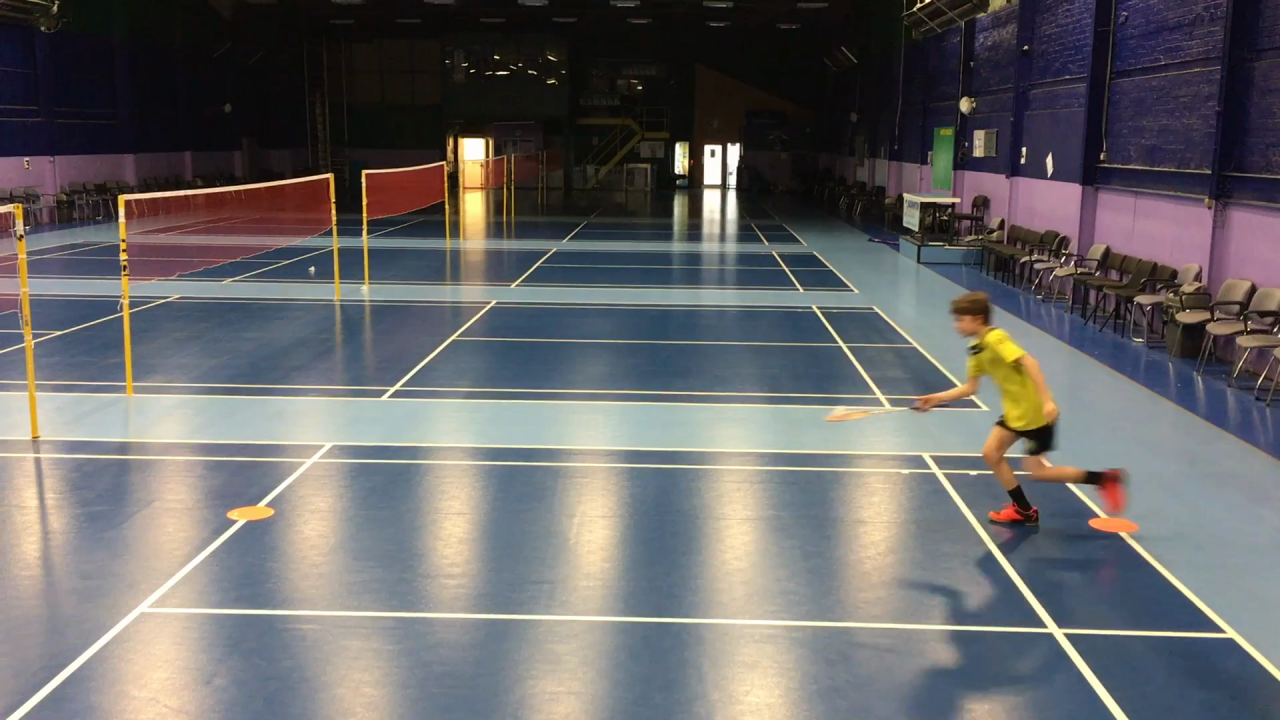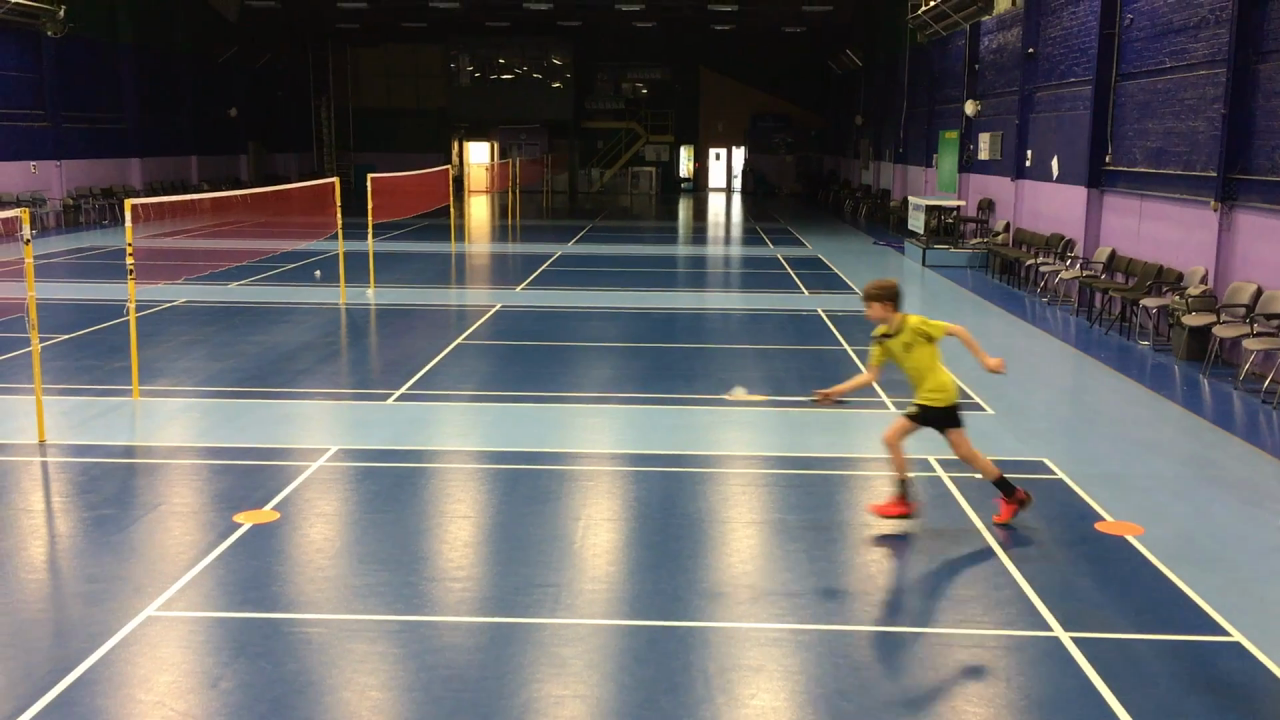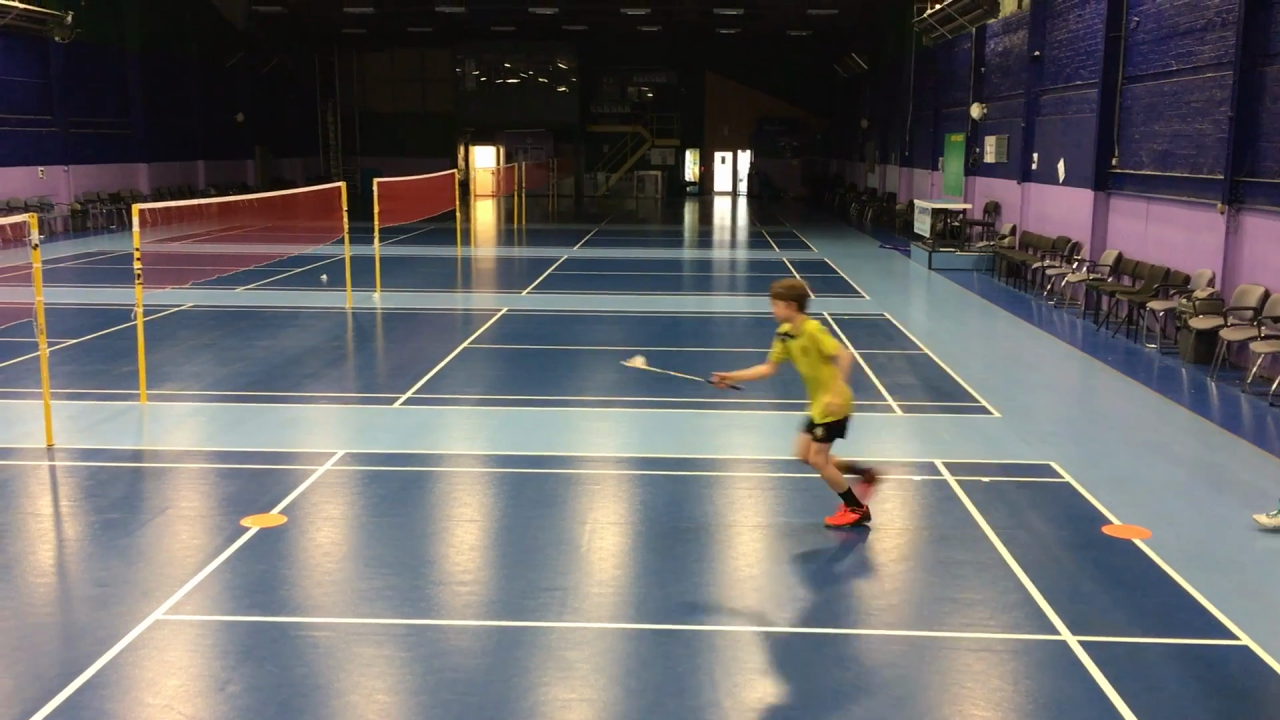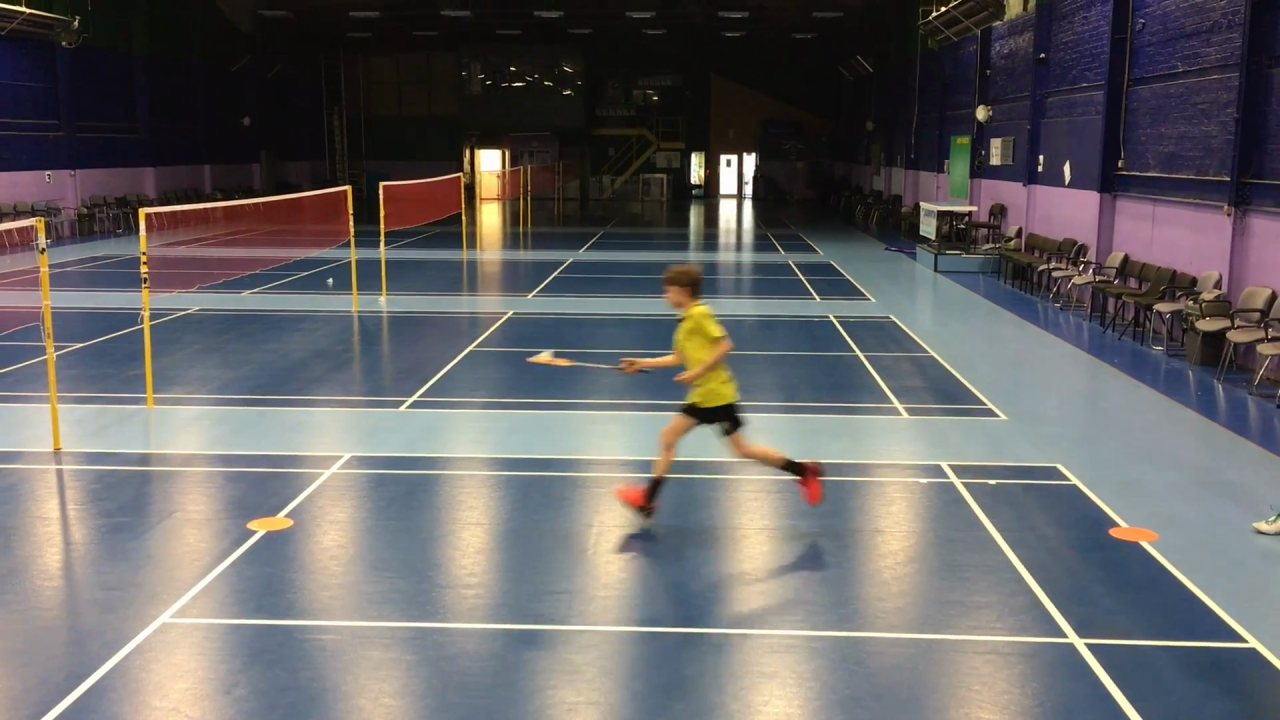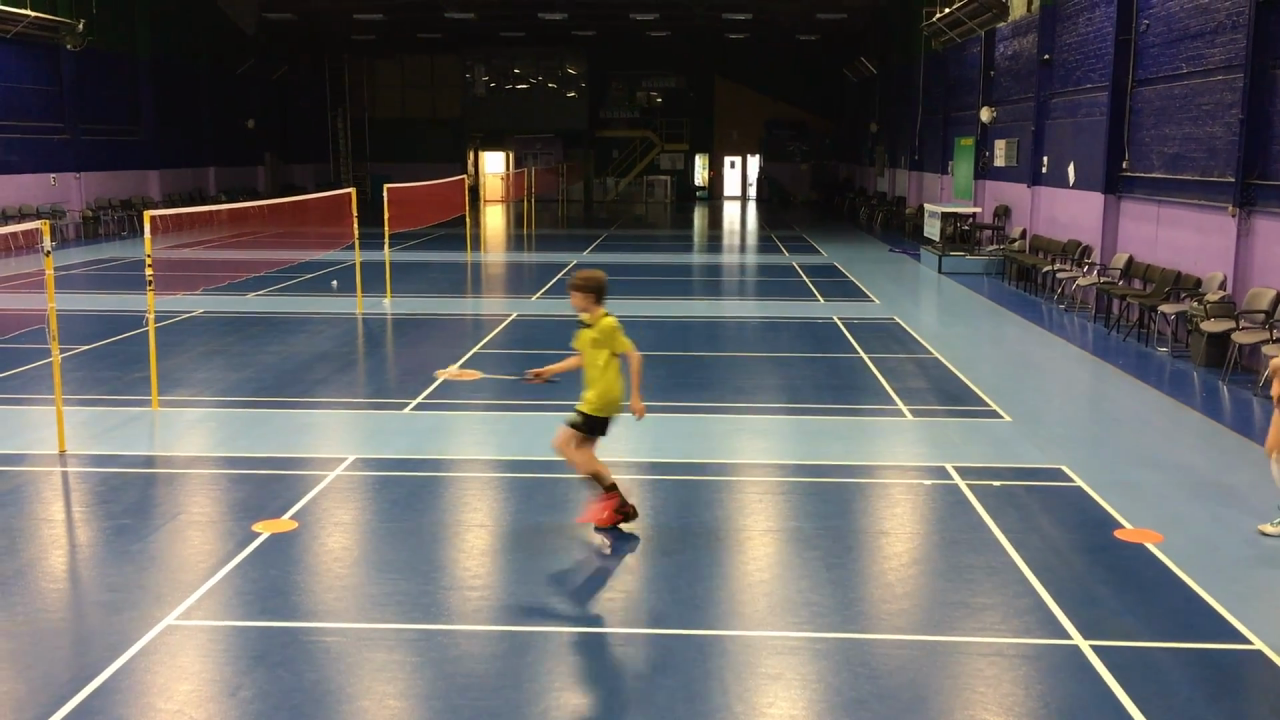
dt=0.2s
person 1, frame 1
left shoulder: (997, 340)
right shoulder: (977, 350)
left elbow: (1030, 363)
right elbow: (970, 387)
left wrist: (1047, 400)
right wrist: (935, 398)
left hip: (1035, 411)
right hip: (1017, 410)
left knee: (1036, 471)
right knee: (991, 454)
left ankle: (1106, 479)
right ankle: (1023, 509)
person 1, frame 2
left shoulder: (914, 324)
right shoulder: (880, 337)
left elbow: (957, 330)
right elbow: (870, 375)
left wrist: (986, 359)
right wrist: (836, 390)
left hip: (937, 394)
right hip: (928, 395)
left knee: (891, 438)
right knee: (963, 452)
left ankle: (903, 501)
right ankle: (1013, 496)
person 1, frame 3
left shoulder: (813, 330)
right shoulder: (785, 334)
left elbow: (845, 356)
right elbow: (769, 368)
left wrist: (836, 393)
right wrist: (731, 377)
left hip: (832, 404)
right hip: (820, 404)
left knee: (818, 459)
right knee: (804, 454)
left ankle: (855, 508)
right ankle: (865, 474)
person 1, frame 4
left shoulder: (699, 314)
right shoulder: (686, 321)
left elbow: (725, 345)
right elbow: (678, 357)
left wrist: (698, 372)
right wrist: (642, 363)
left hip: (717, 393)
right hip: (702, 395)
left knee: (742, 449)
right knee: (667, 437)
left ankle: (804, 472)
right ankle: (647, 498)
person 1, frame 5
left shoulder: (607, 325)
right shoulder: (585, 322)
left elbow: (634, 356)
left wrist: (635, 396)
right wrist: (549, 370)
left hip: (601, 400)
right hip: (593, 400)
left knee: (563, 445)
right knee: (583, 454)
left ankle: (609, 495)
right ankle: (619, 506)
